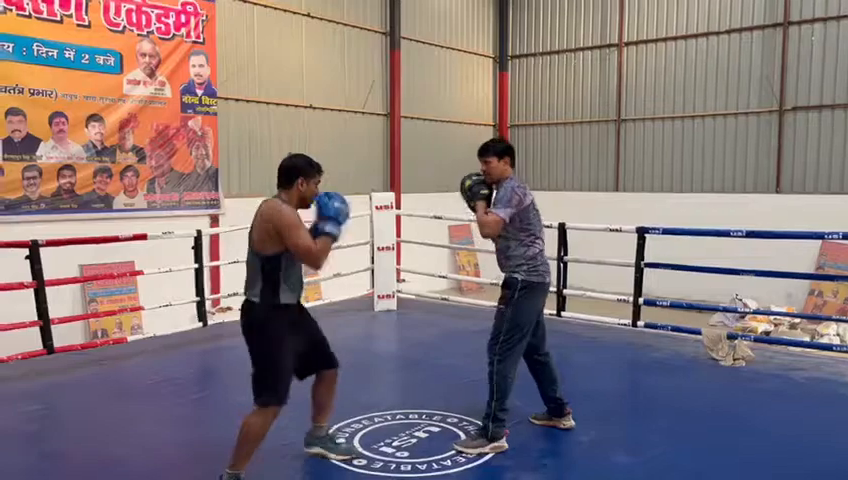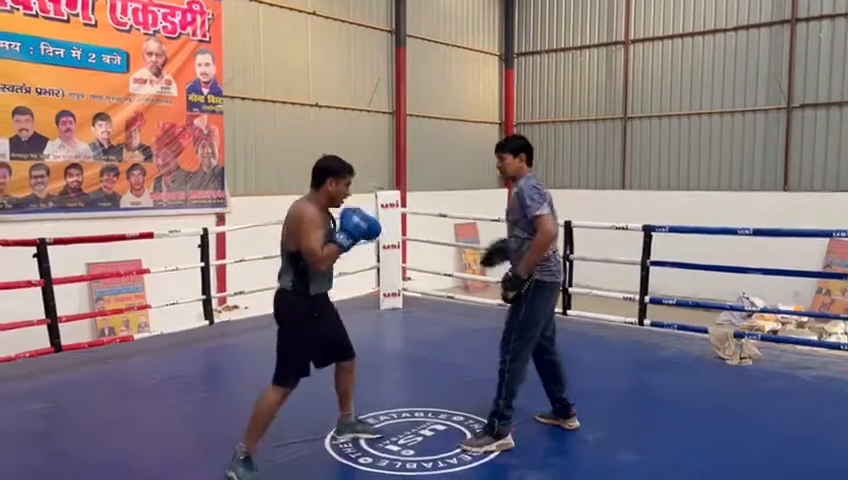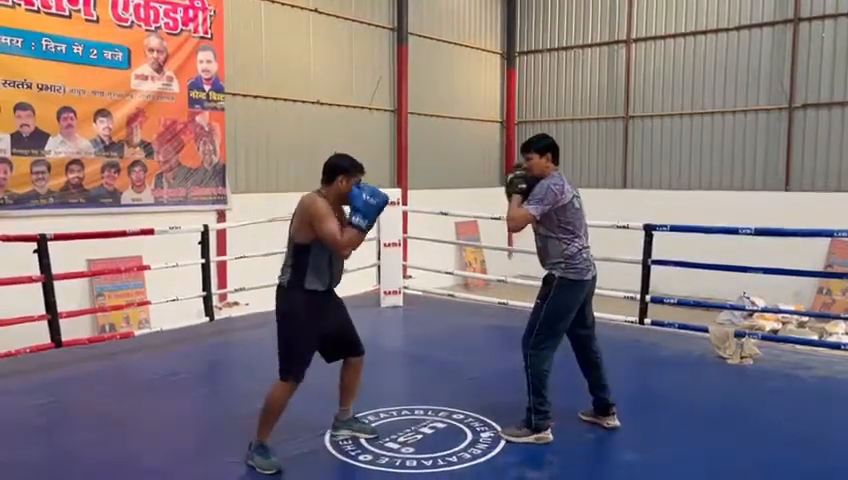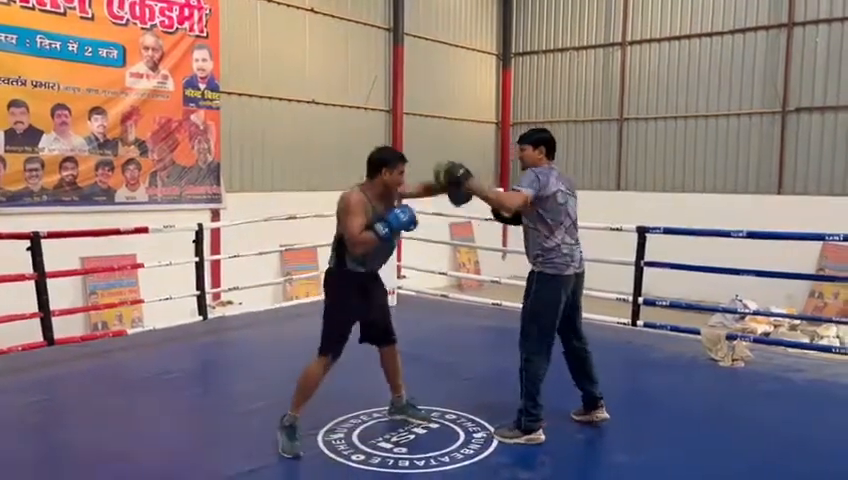
dt=0.7s
person 1, frame 1
left shoulder: (284, 210)
right shoulder: (279, 212)
left elbow: (299, 252)
right elbow: (314, 259)
left wrist: (321, 226)
right wrist: (330, 224)
left hip: (289, 310)
right hip: (267, 316)
left knee: (328, 368)
right knee: (270, 404)
left ankle: (318, 436)
person 1, frame 2
left shoulder: (322, 211)
right shoulder: (305, 211)
left elbow: (324, 250)
right elbow: (319, 261)
left wrist: (356, 233)
right wrist: (345, 234)
left hip: (316, 299)
right hip: (296, 303)
left knee: (346, 359)
right knee: (283, 384)
left ankle: (347, 422)
person 1, frame 3
left shoulder: (334, 207)
right shoulder: (314, 205)
left elbow: (346, 248)
right elbow: (342, 246)
left wrist: (367, 212)
right wrist: (363, 215)
left hip: (324, 295)
right hip: (297, 299)
left knee: (355, 355)
right knee: (291, 377)
left ankle: (344, 419)
right ankle: (258, 446)
person 1, frame 4
left shoulder: (387, 194)
right shoulder: (354, 199)
left elbow: (411, 192)
right elbow: (356, 245)
left wrist: (441, 187)
right wrist: (387, 226)
left hip: (369, 280)
right hip: (344, 281)
left knee: (388, 343)
right knee: (326, 357)
left ankle: (399, 403)
right ankle: (289, 422)
person 2, frame 1
left shoulder: (510, 189)
right shoulder: (507, 190)
left elbow: (488, 229)
right elbow: (498, 231)
left wrist: (479, 203)
right wrist: (480, 203)
left hip: (524, 279)
right hip: (533, 277)
left knee: (502, 351)
right knee: (534, 347)
left ankle: (493, 433)
right ankle: (559, 411)
person 2, frame 2
left shoulder: (527, 188)
right shoulder: (528, 188)
left elbow: (548, 232)
left wrist: (521, 271)
right wrist: (507, 247)
left hip: (538, 279)
right hip: (545, 278)
left knee: (513, 351)
right knee: (543, 346)
left ankle: (498, 430)
right ankle: (564, 411)
person 2, frame 3
left shoulder: (548, 186)
right shoulder: (561, 185)
left elbow: (515, 223)
right elbow: (543, 222)
left wrist: (516, 195)
right wrist: (525, 194)
left hip: (565, 277)
right hip: (583, 274)
left knee: (536, 345)
right knee: (584, 341)
left ankle: (538, 424)
right ankle: (605, 410)
person 2, frame 4
left shoulder: (537, 176)
right shoulder: (565, 181)
left elbow: (510, 202)
left wrist: (469, 182)
right wrist: (520, 218)
left hip: (549, 272)
right hip: (573, 268)
left knee: (534, 347)
right knee: (573, 338)
left ankle: (529, 425)
right ankle: (593, 403)
